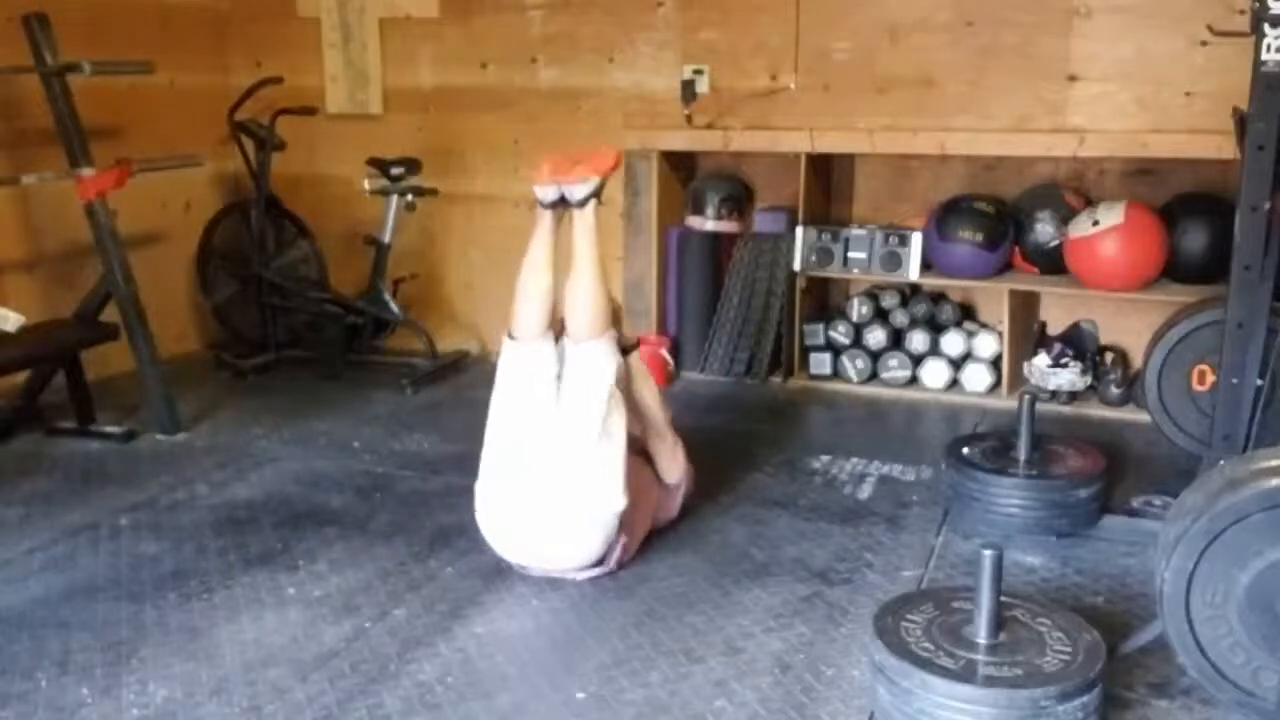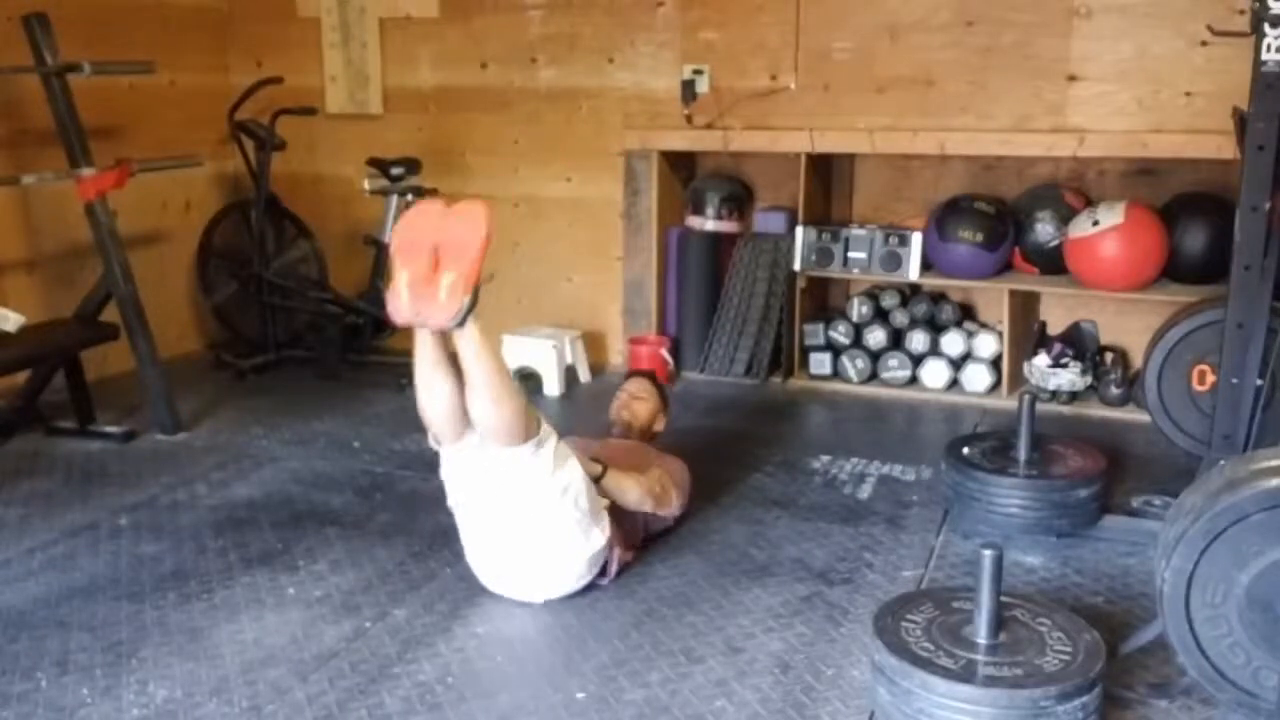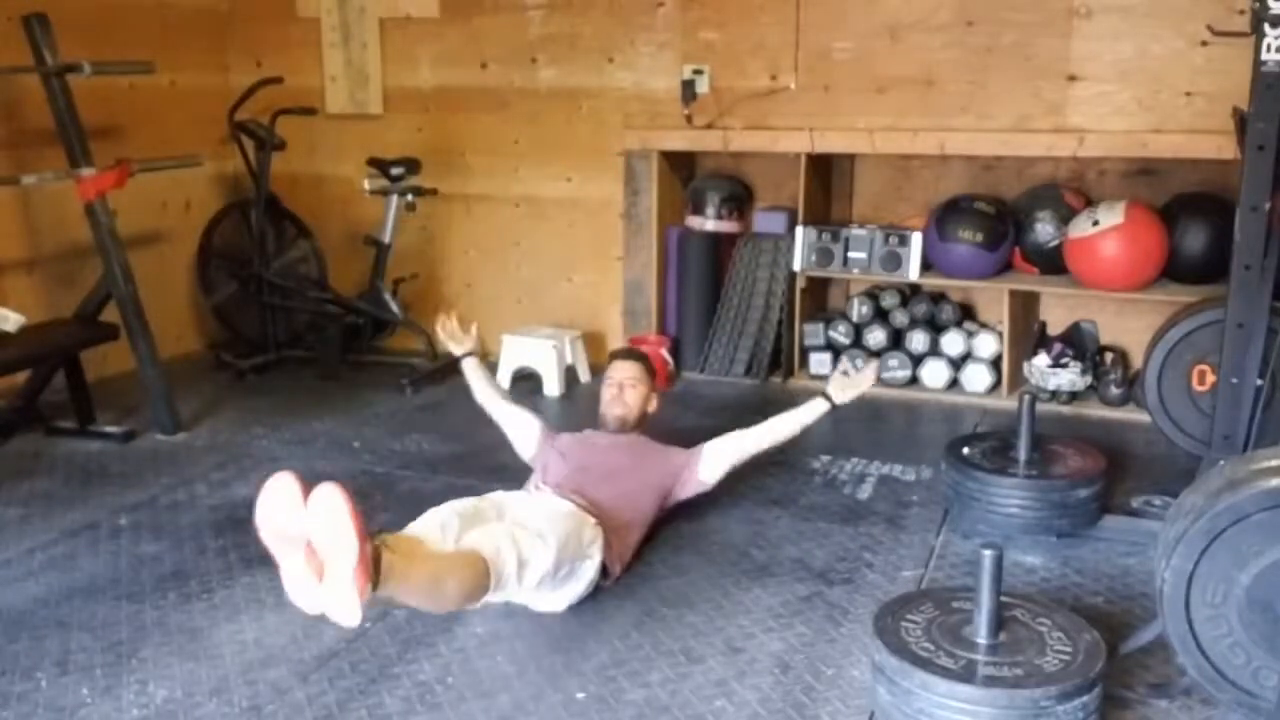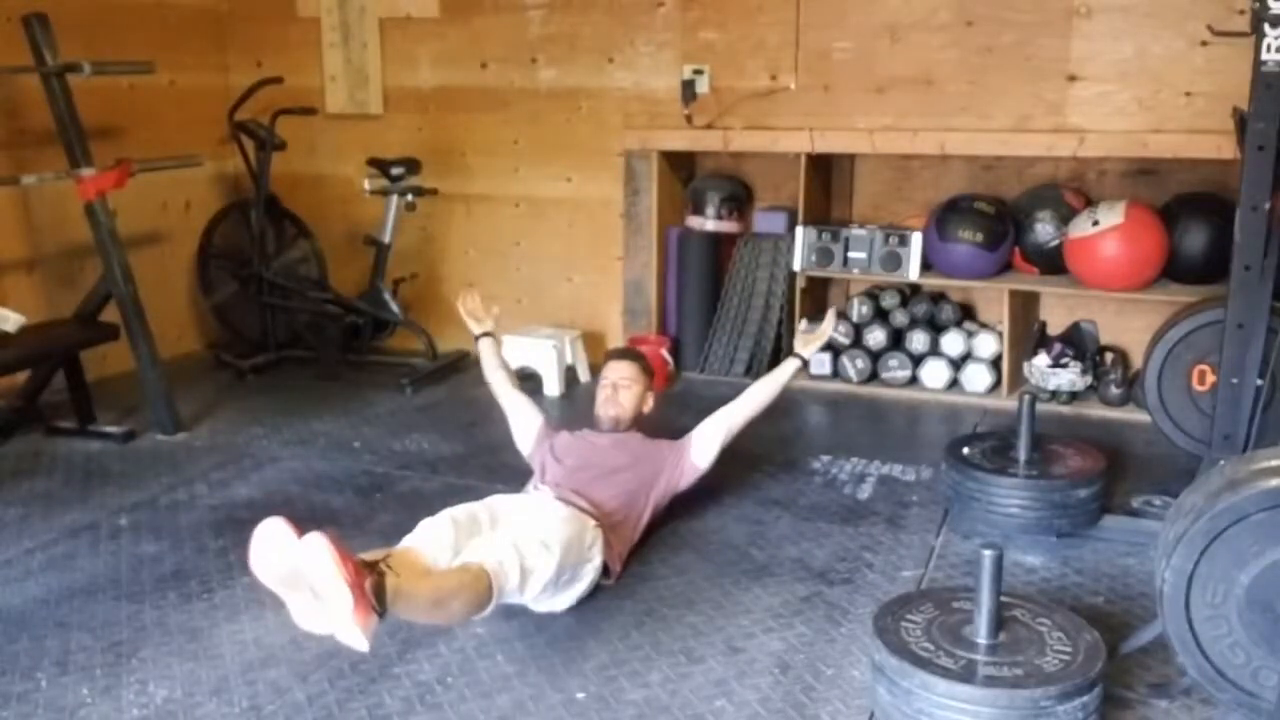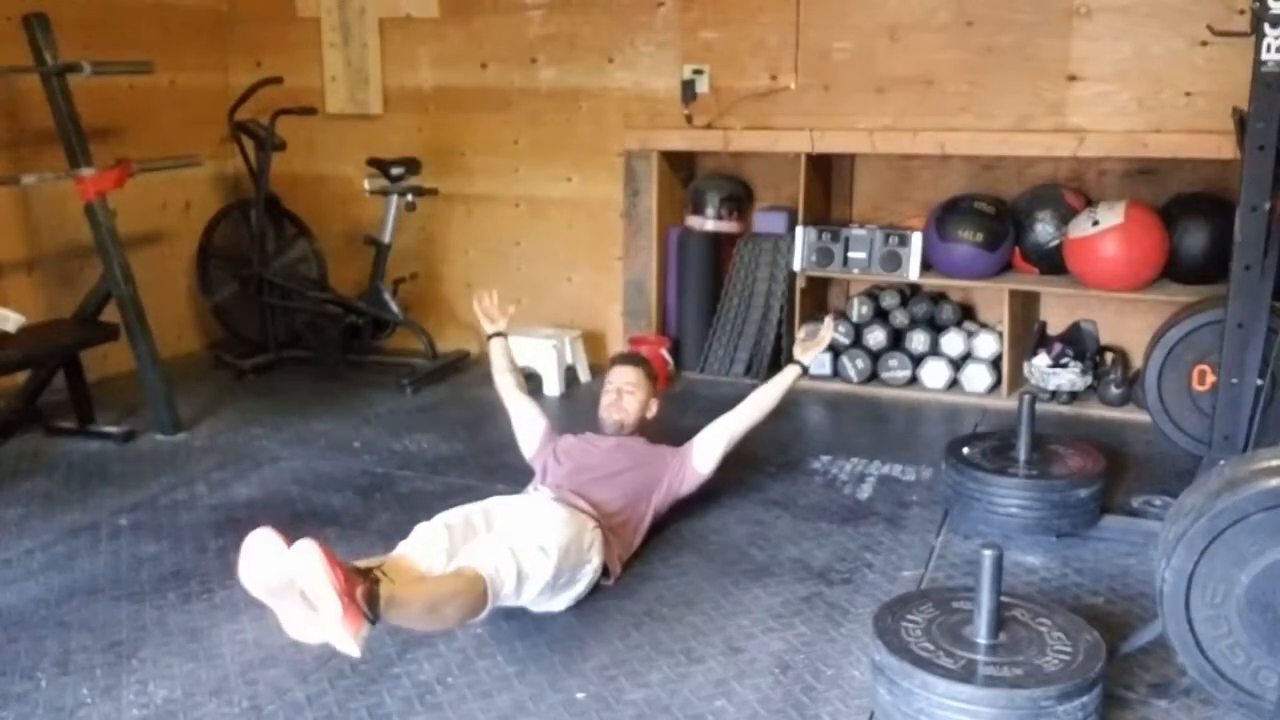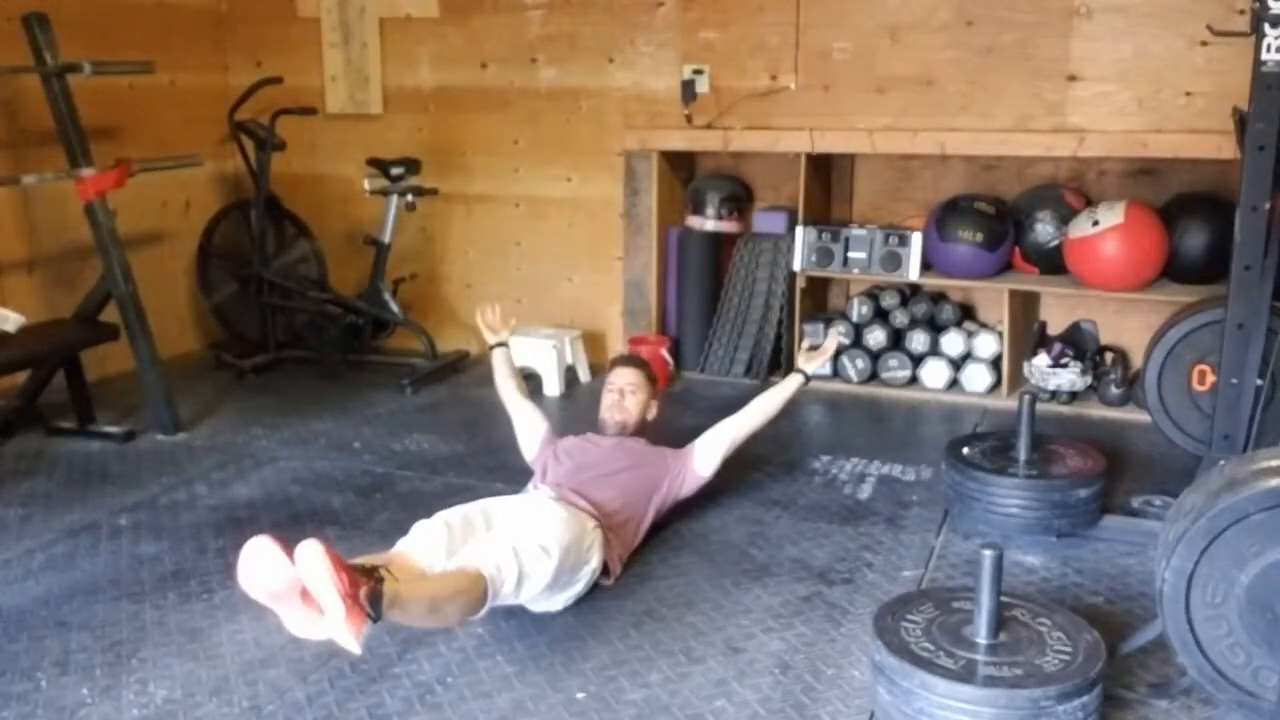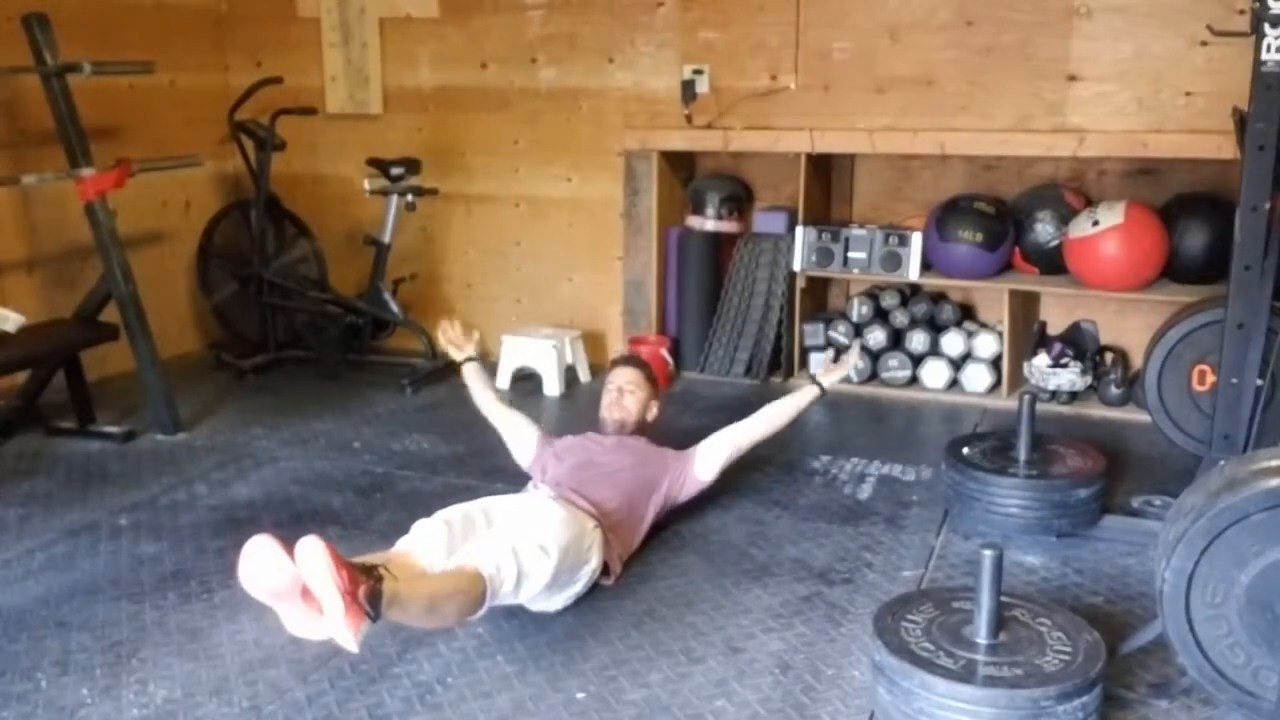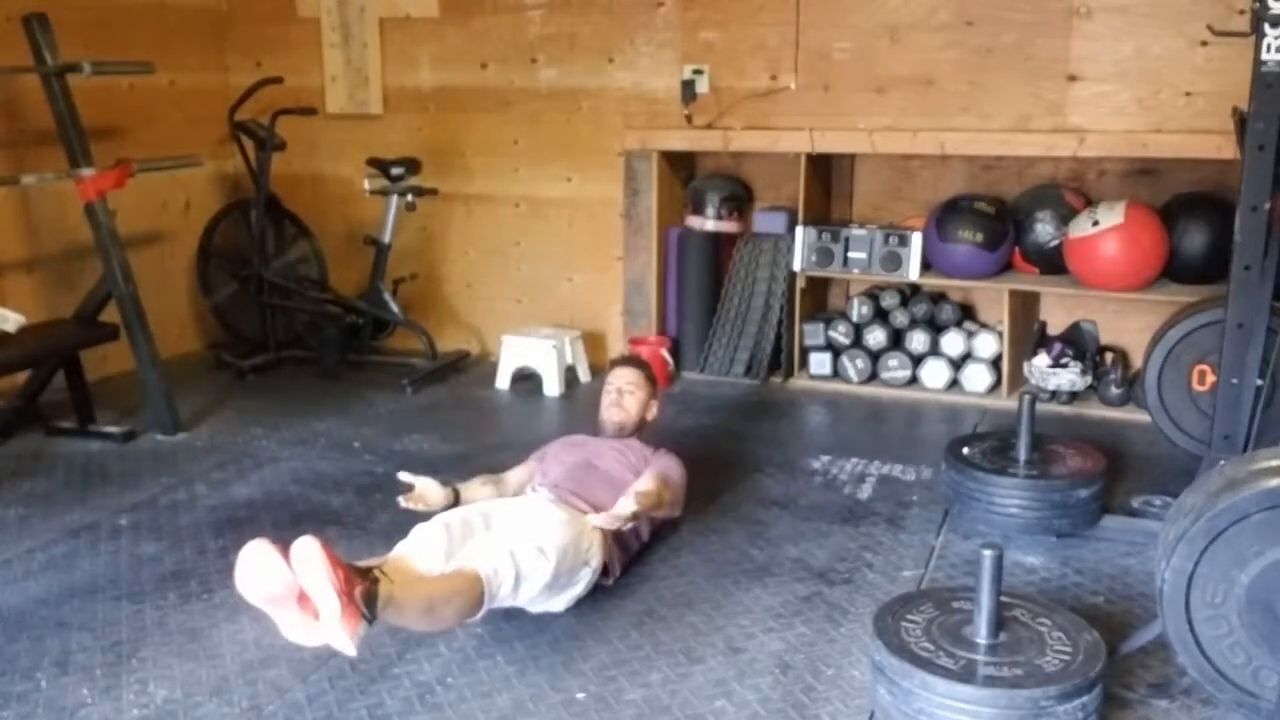
dt=0.4s
person 1, frame 1
left shoulder: (666, 477)
left elbow: (658, 426)
left wrist: (625, 347)
left knee: (591, 351)
right knee: (529, 342)
right ankle: (551, 207)
person 1, frame 2
left shoulder: (667, 467)
right shoulder: (578, 442)
left elbow: (659, 499)
left wrist: (592, 471)
left hip: (569, 541)
left knee: (514, 428)
right knee: (453, 426)
left ankle: (456, 312)
right ankle: (429, 312)
person 1, frame 3
left shoulder: (666, 462)
right shoulder: (561, 445)
left elbow: (746, 441)
right elbow: (500, 408)
left wrist: (824, 400)
right wrist: (467, 357)
left hip: (575, 531)
right hip: (511, 508)
left knee: (482, 558)
right knee: (436, 531)
left ankle: (365, 574)
right ankle: (334, 581)
person 1, frame 4
left shoulder: (664, 457)
right shoulder: (559, 444)
left elbow: (735, 413)
right elbow: (508, 394)
left wrist: (796, 358)
right wrist: (485, 334)
left hip: (574, 531)
right hip: (513, 508)
left knee: (486, 568)
right knee: (432, 541)
left ankle: (368, 598)
right ankle: (332, 593)
person 1, frame 5
left shoulder: (667, 463)
right shoulder: (562, 446)
left elbow: (736, 421)
right elbow: (515, 396)
left wrist: (797, 365)
right wrist: (496, 335)
left hip: (573, 531)
right hip: (513, 508)
left knee: (481, 572)
right knee: (426, 546)
left ankle: (363, 605)
right ankle: (325, 600)
person 1, frame 6
left shoulder: (667, 465)
right shoulder: (562, 447)
left elbow: (735, 427)
right elbow: (517, 402)
left wrist: (800, 374)
right wrist: (498, 347)
left hip: (573, 530)
right hip: (513, 507)
left knee: (478, 571)
right knee: (424, 545)
left ankle: (364, 601)
right ankle: (324, 599)
person 1, frame 7
left shoulder: (664, 464)
right shoulder: (563, 446)
left elbow: (738, 437)
right elbow: (503, 418)
left wrist: (813, 389)
right wrist: (470, 361)
left hip: (571, 529)
right hip: (512, 506)
left knee: (476, 569)
right knee: (424, 544)
left ankle: (364, 599)
right ankle: (320, 597)
person 1, frame 8
left shoulder: (662, 464)
right shoulder: (565, 444)
left elbow: (651, 497)
right elbow: (504, 482)
left wrist: (624, 513)
right wrist: (450, 494)
left hip: (572, 531)
right hip: (510, 510)
left knee: (478, 573)
right knee: (424, 548)
left ankle: (363, 602)
right ankle: (317, 603)
